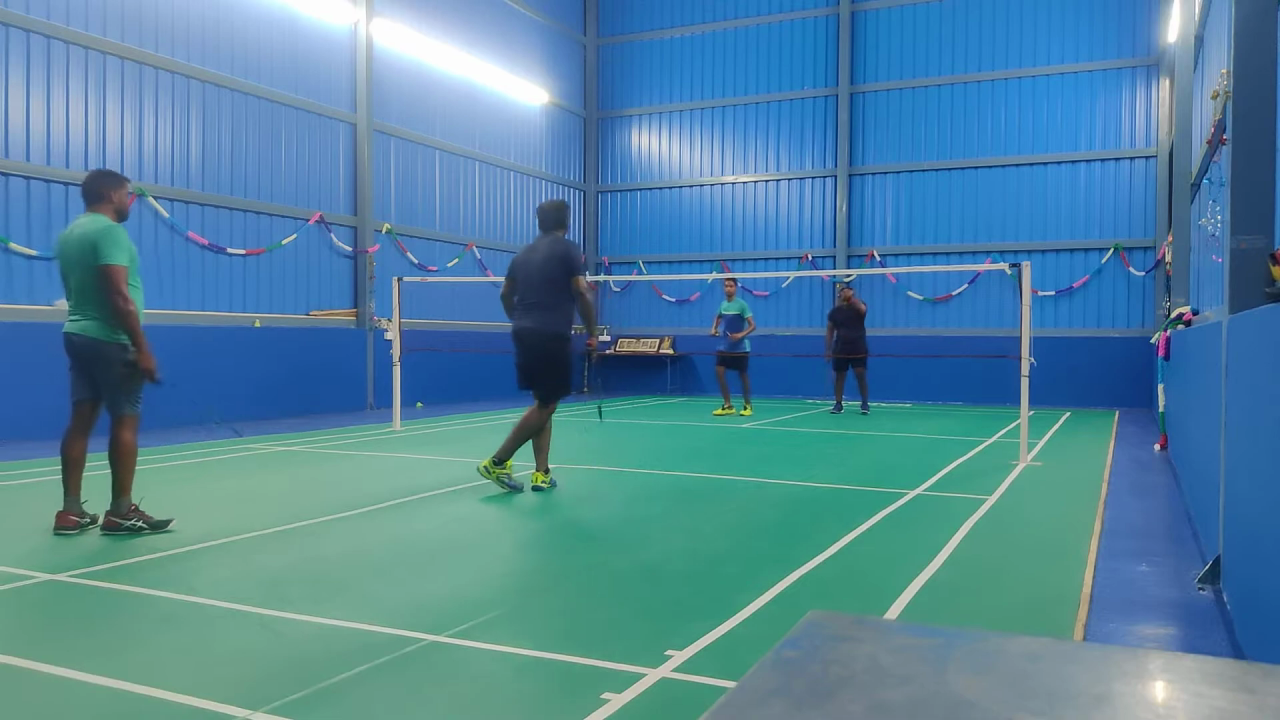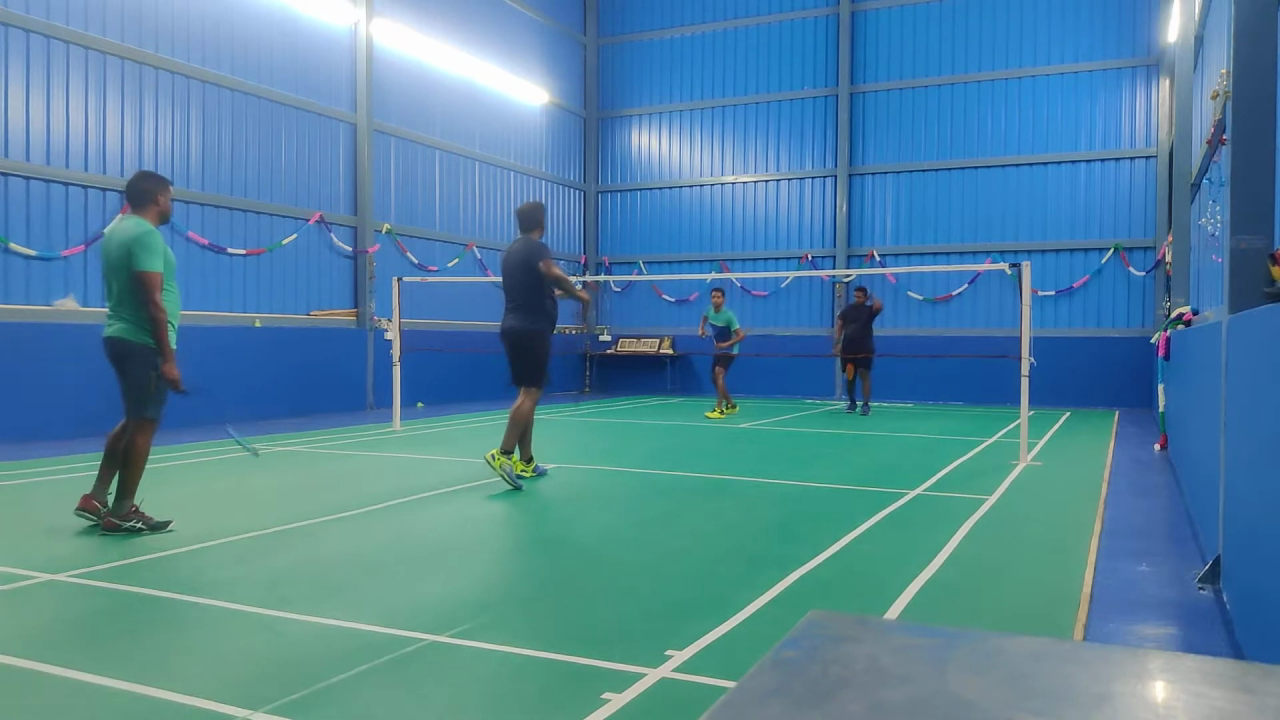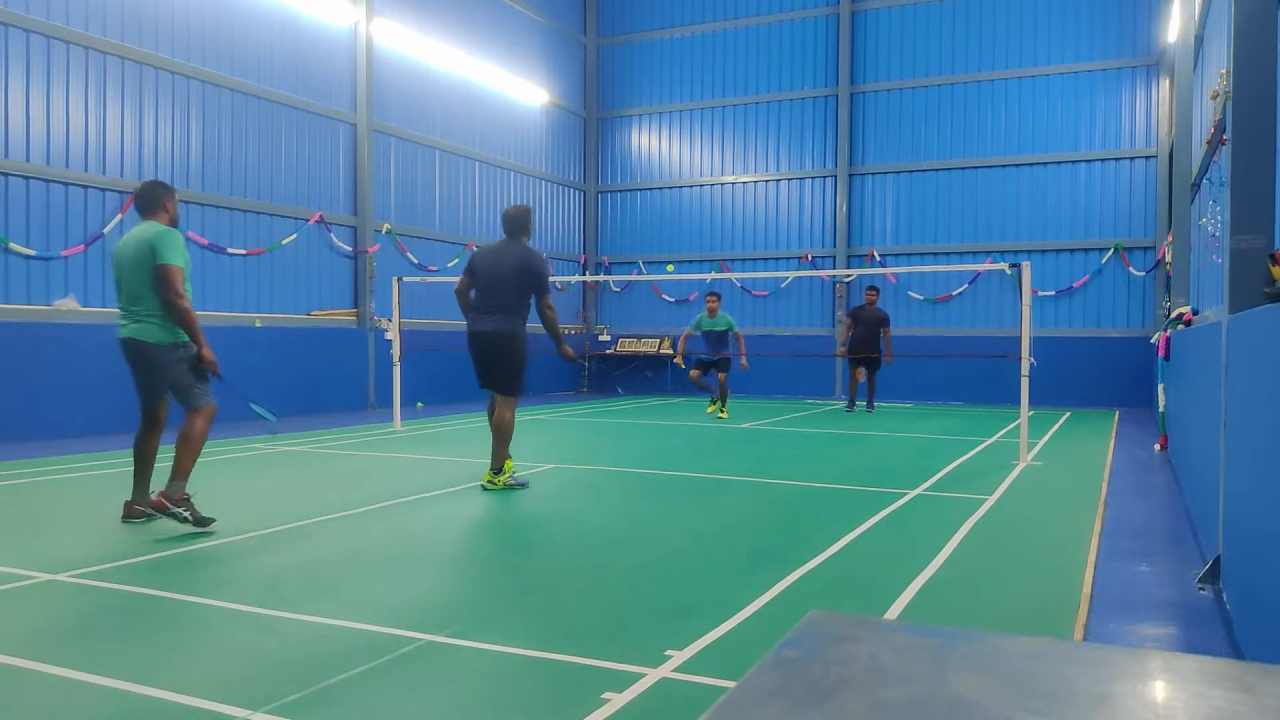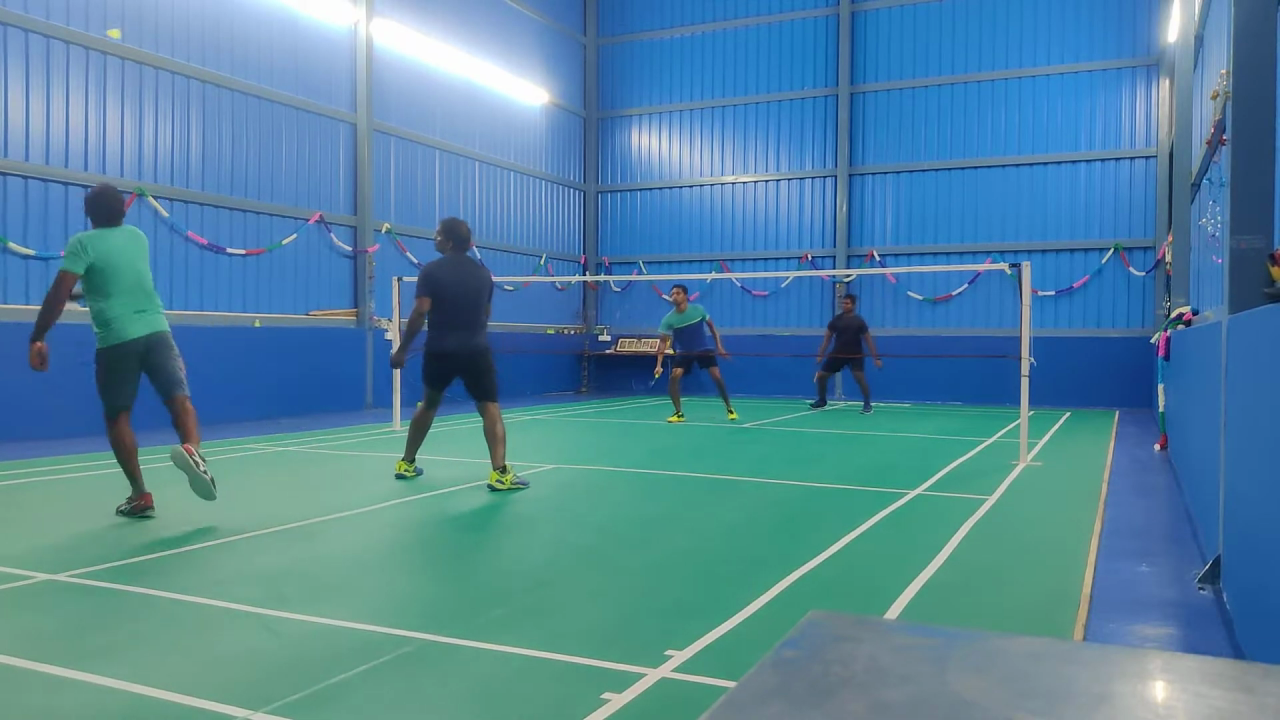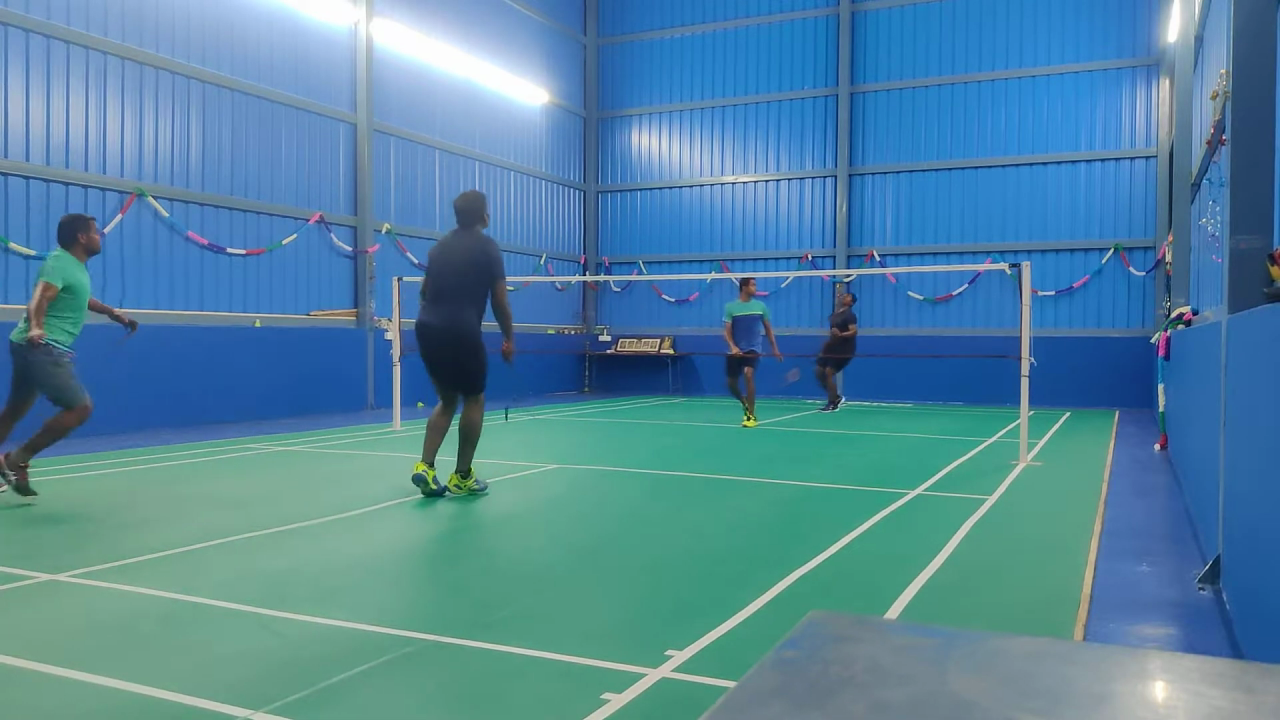
dt=1s
person 1, frame 1
left shoulder: (70, 233)
right shoulder: (109, 231)
right elbow: (119, 296)
right wrist: (143, 348)
left hip: (79, 335)
right hip: (110, 342)
left knee: (81, 421)
right knee: (126, 422)
left ankle: (71, 511)
right ankle: (121, 512)
person 1, frame 2
left shoulder: (116, 232)
right shoulder: (147, 235)
right elbow: (152, 302)
right wrist: (168, 358)
left hip: (121, 337)
right hip: (144, 343)
left knee: (133, 421)
right knee: (143, 425)
left ankle: (96, 498)
right ankle: (121, 513)
person 1, frame 3
left shoulder: (123, 243)
right shoulder: (166, 235)
right elbow: (175, 295)
right wrist: (201, 343)
left hip: (134, 338)
right hip: (164, 340)
left knee: (153, 418)
right knee: (203, 408)
left ankle: (139, 501)
right ankle: (174, 494)
person 1, frame 4
left shoulder: (83, 243)
right shoulder: (137, 237)
left elbow: (58, 294)
left wrist: (36, 339)
left hip: (115, 342)
right hip: (157, 334)
left knee: (118, 419)
right knee: (181, 403)
left ankle: (140, 495)
right ankle: (191, 450)
person 1, frame 5
left shoulder: (77, 265)
right shoulder: (58, 263)
right elbow: (40, 298)
left wrist: (113, 313)
right wrist: (35, 328)
left hip: (46, 349)
right hip: (43, 348)
right knee: (81, 408)
person 2, frame 1
left shoulder: (524, 254)
right shoulder: (568, 249)
left elbow: (506, 295)
right elbow: (582, 294)
right wrist: (592, 333)
left hip: (523, 332)
right hip: (551, 335)
left knee: (542, 402)
right knee: (546, 405)
left ankle: (541, 473)
right ankle: (498, 462)
person 2, frame 2
left shoulder: (511, 252)
right shoulder: (536, 248)
right elbow: (552, 273)
left wrist: (561, 292)
right wrist: (578, 293)
left hip: (514, 328)
right hip: (532, 330)
left knee: (527, 393)
right knee: (530, 393)
left ankle: (525, 462)
right ankle: (503, 454)
person 2, frame 3
left shoulder: (483, 254)
right shoulder: (532, 259)
left elbow: (461, 290)
right elbow: (545, 308)
right wrist: (561, 344)
left hip: (478, 333)
right hip: (508, 335)
left knee: (497, 398)
right knee: (506, 403)
left ankle: (503, 460)
right ankle: (496, 474)
person 2, frame 4
left shoulder: (432, 271)
right shoulder: (483, 273)
left elbow: (420, 313)
left wrist: (402, 350)
left hip: (439, 351)
right hip: (476, 351)
left knee: (429, 404)
right knee: (490, 409)
left ankle: (406, 463)
right ankle: (500, 473)
person 2, frame 5
left shoulder: (439, 247)
right shoulder: (487, 246)
right elbow: (499, 299)
right wrist: (509, 338)
left hip: (428, 329)
right hip: (461, 332)
left knee: (447, 401)
right knee: (474, 402)
left ankle: (426, 467)
right ankle: (462, 477)
